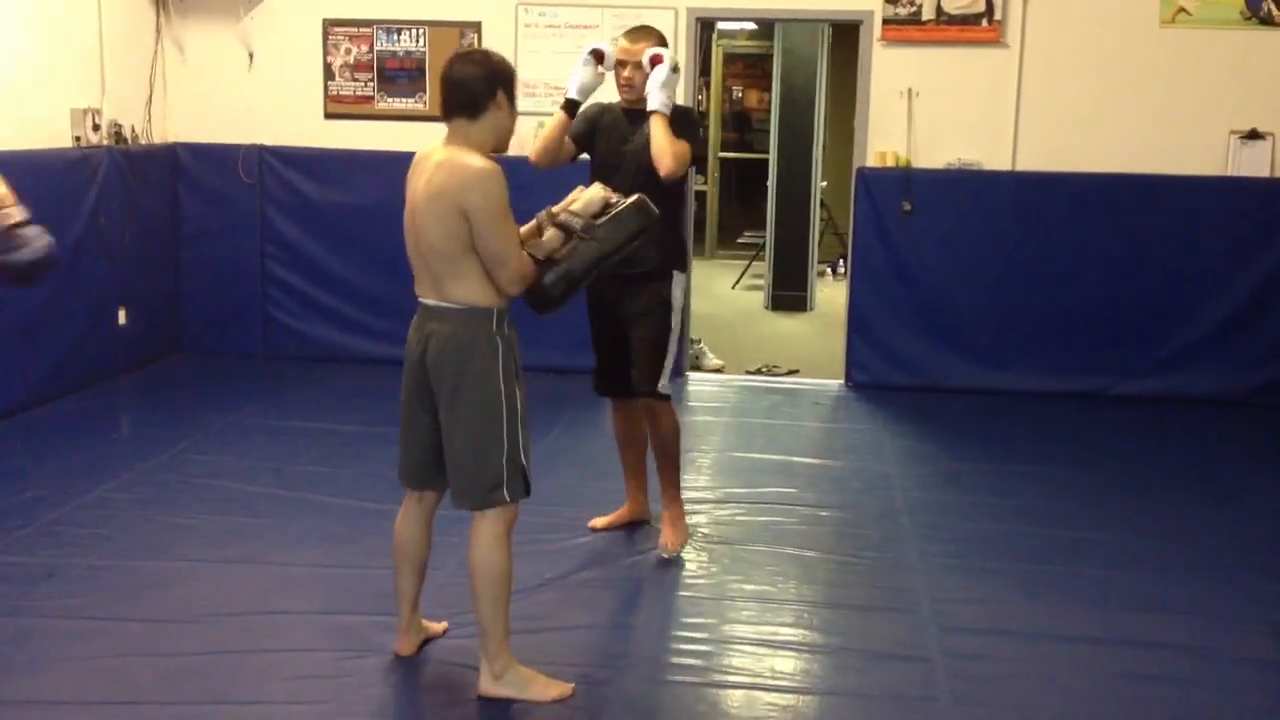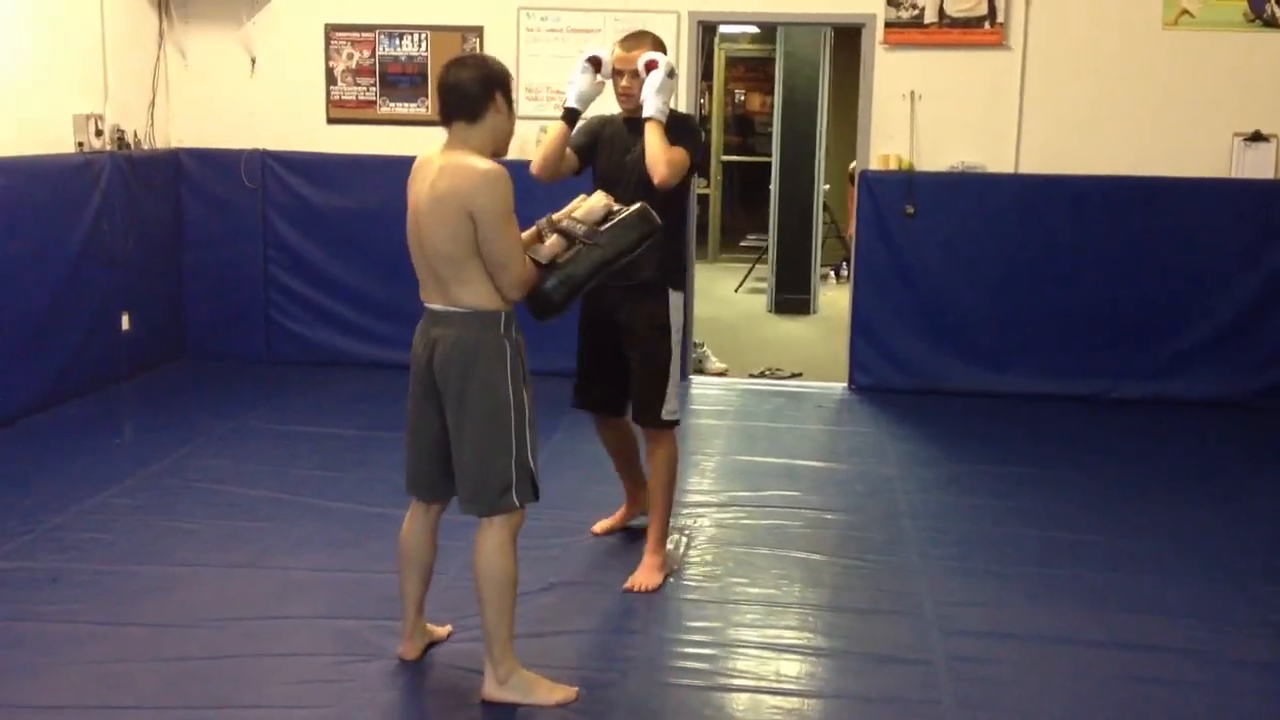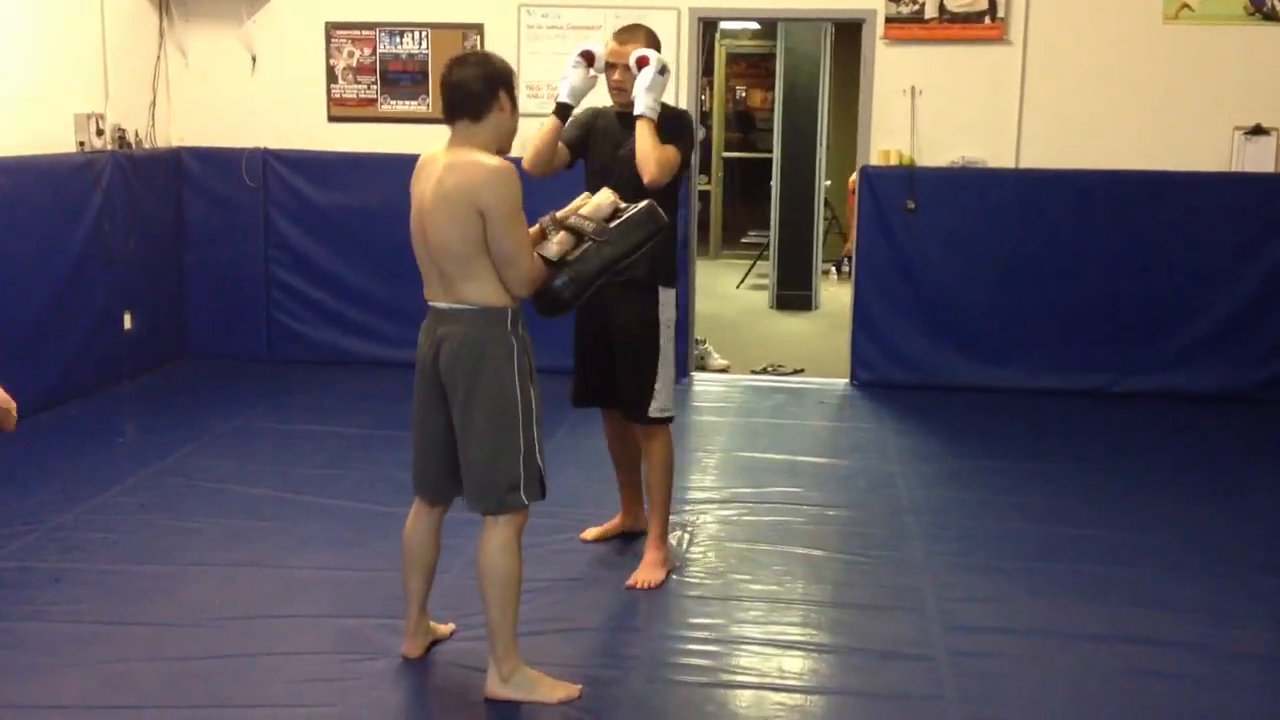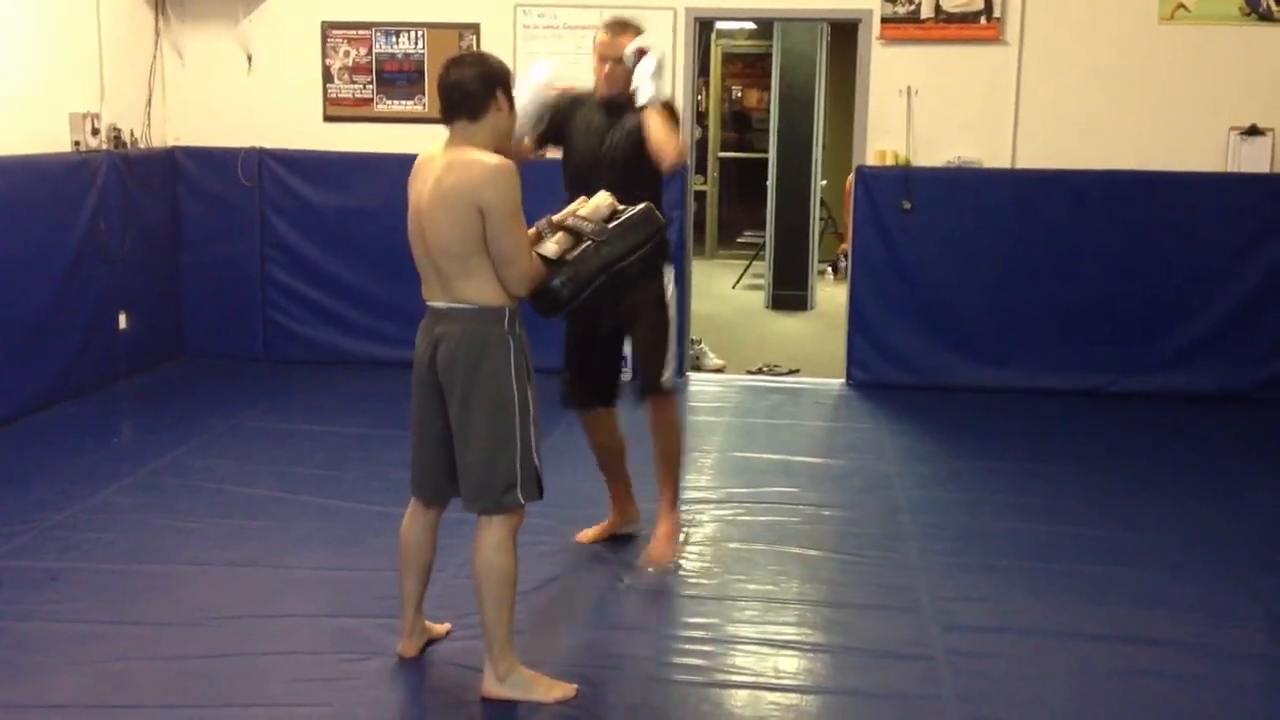
dt=0.4s
person 1, frame 1
left shoulder: (424, 163)
right shoulder: (479, 174)
right elbow: (513, 277)
left wrist: (553, 218)
right wrist: (564, 228)
left hip: (428, 328)
right hip: (474, 337)
left knee: (420, 493)
right knee: (495, 507)
left ankle: (408, 627)
right ankle: (498, 668)
person 1, frame 2
left shoulder: (423, 169)
right shoulder: (486, 177)
right elbow: (515, 282)
left wrist: (553, 225)
right wrist: (564, 236)
left hip: (433, 333)
right hip: (481, 342)
left knee: (427, 500)
right knee: (500, 512)
left ankle: (413, 631)
right ankle: (502, 673)
person 1, frame 3
left shoulder: (426, 167)
right shoulder: (492, 173)
right elbow: (521, 280)
left wrist: (550, 224)
left hip: (437, 331)
right hip: (487, 339)
left knee: (429, 497)
right knee: (504, 511)
left ankle: (416, 629)
right ankle: (506, 670)
person 1, frame 4
left shoulder: (424, 167)
right shoulder: (493, 171)
right elbow: (519, 279)
left wrist: (549, 226)
left hip: (435, 330)
right hip: (485, 339)
left knee: (427, 496)
right knee: (500, 511)
left ankle: (412, 628)
right ankle: (502, 670)
person 2, frame 1
left shoulder: (680, 120)
right shoulder: (599, 117)
left elbow: (668, 167)
right elbow: (541, 156)
left wrist: (657, 102)
right wrist: (575, 94)
left hip: (657, 276)
right hip: (605, 273)
left knee: (653, 394)
right knee: (620, 395)
left ankle: (673, 510)
right ankle: (635, 500)
person 2, frame 2
left shoulder: (681, 128)
right shoulder: (599, 129)
left elbow: (664, 174)
right elbow: (543, 170)
left wrist: (653, 109)
right wrist: (574, 105)
left hip: (655, 291)
right hip: (601, 286)
left knee: (656, 421)
right knee: (603, 409)
left ankle: (656, 550)
right ankle: (636, 498)
person 2, frame 3
left shoulder: (673, 123)
right shoulder: (592, 121)
left elbow: (654, 174)
right elbow: (535, 165)
left wrist: (644, 107)
right wrist: (566, 100)
left hip: (647, 287)
right hip: (595, 282)
left knee: (650, 416)
right knee: (611, 408)
left ankle: (658, 545)
right ankle: (631, 511)
person 2, frame 4
left shoulder: (654, 111)
right shoulder: (567, 108)
left elbow: (672, 159)
right elbow: (517, 151)
left wrist: (648, 94)
right wrist: (523, 114)
left hip: (644, 272)
left knee: (661, 392)
right knee: (590, 403)
left ankle: (667, 515)
right ankle: (622, 509)
